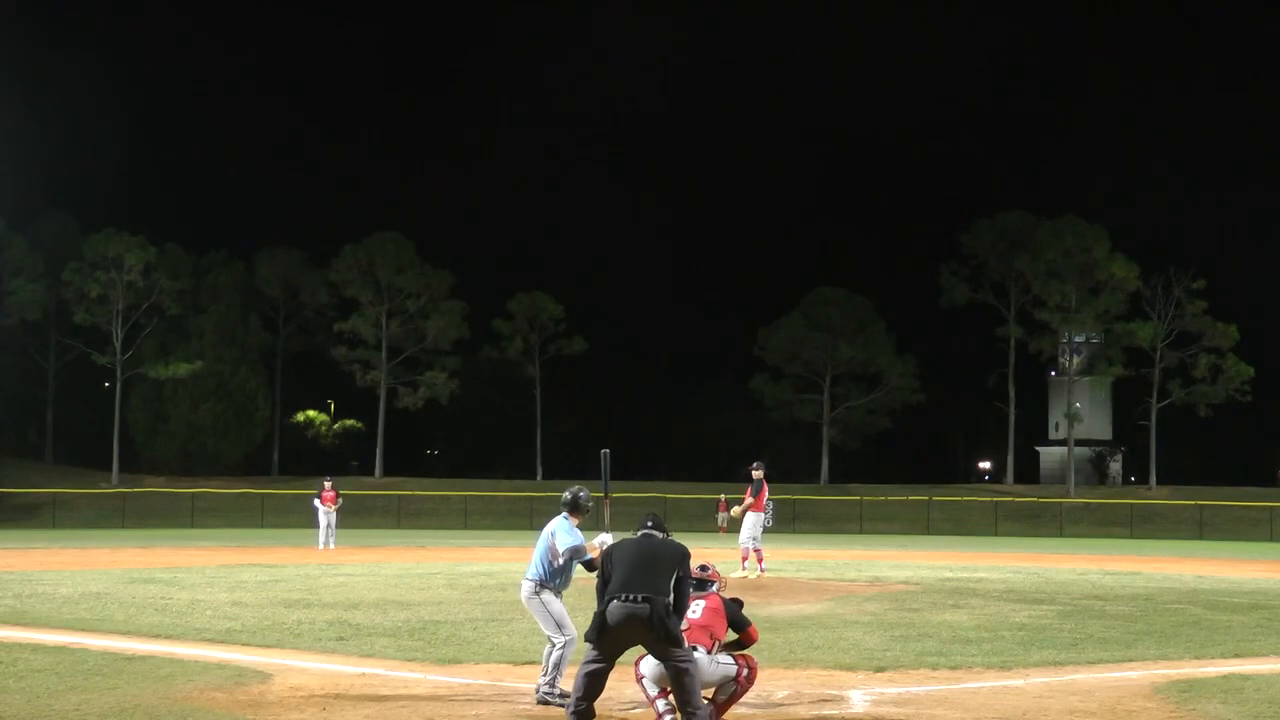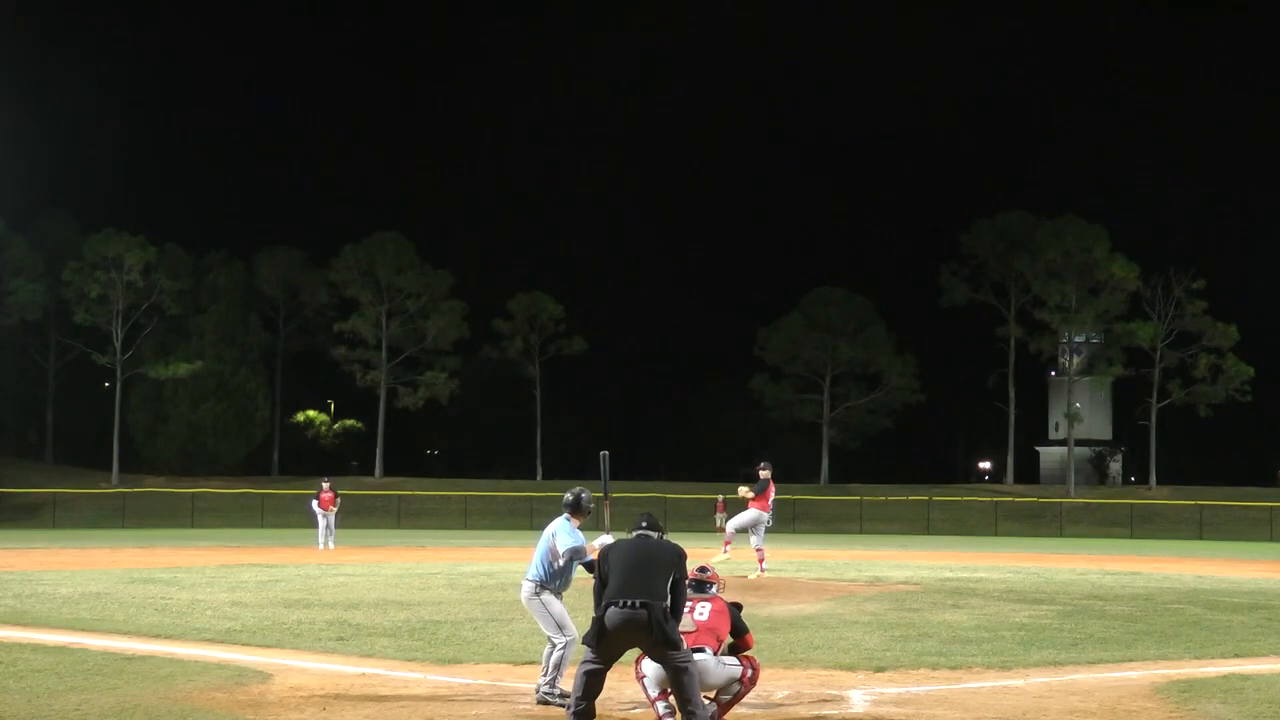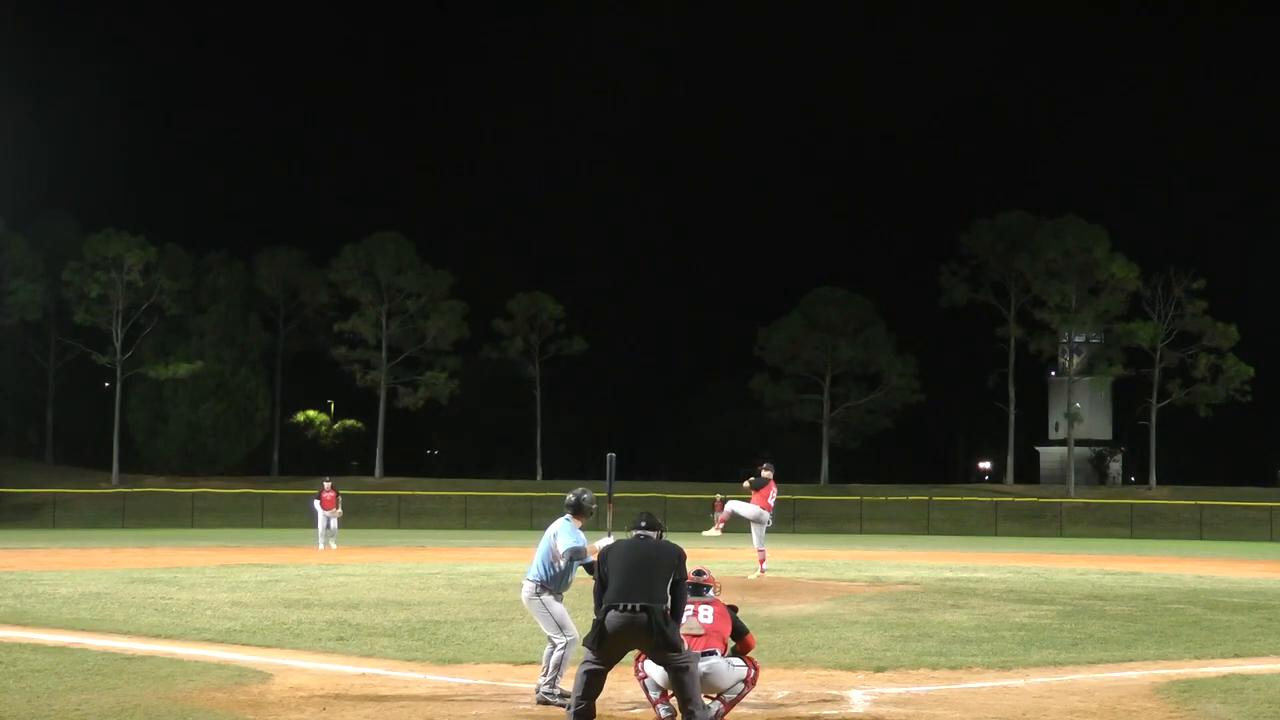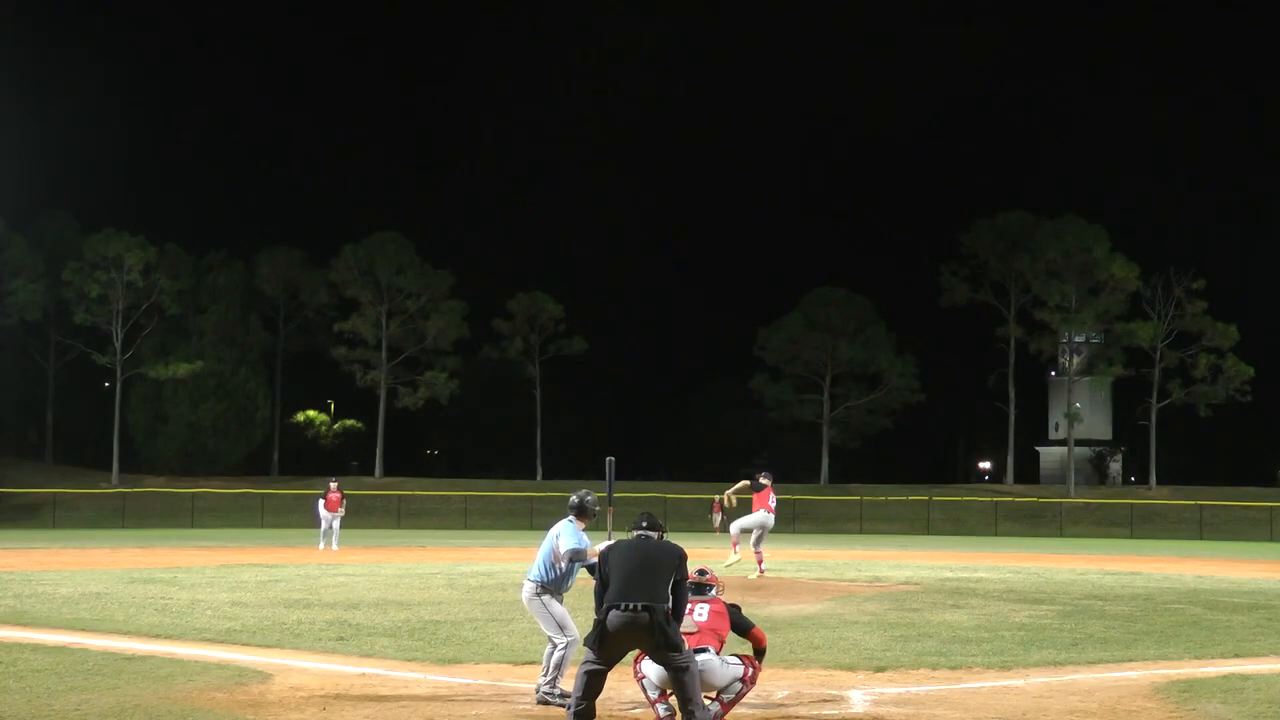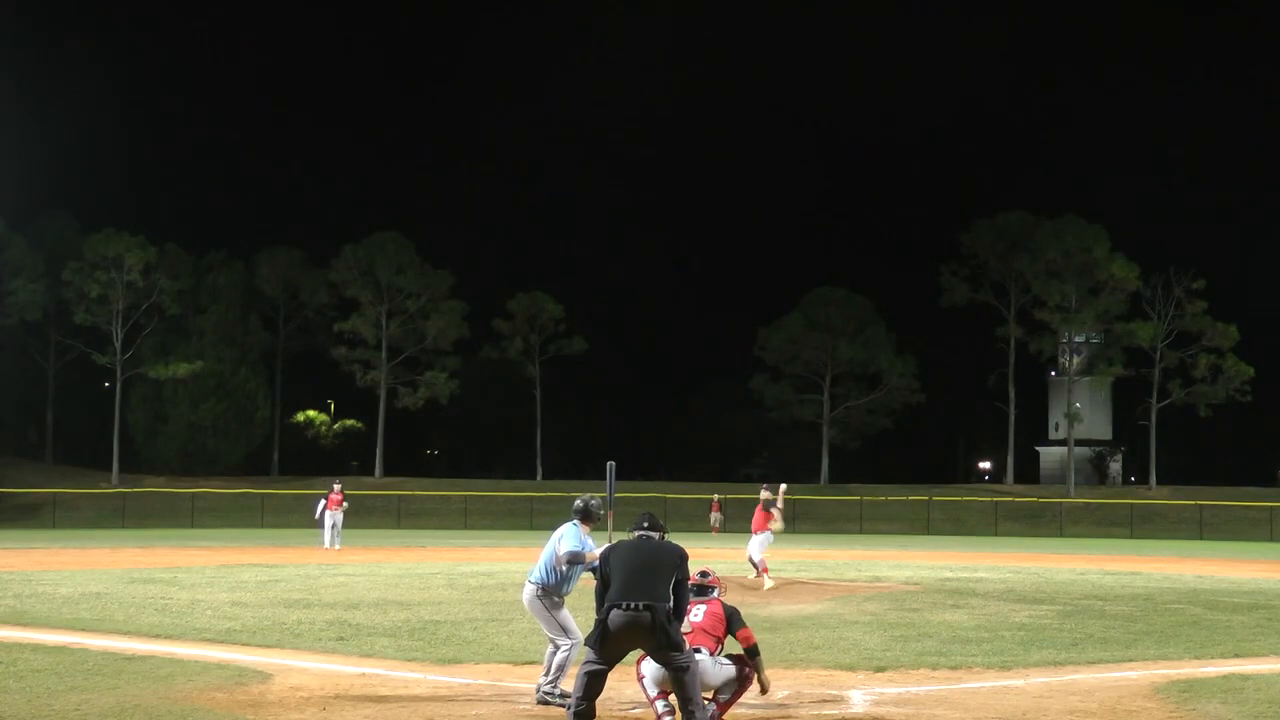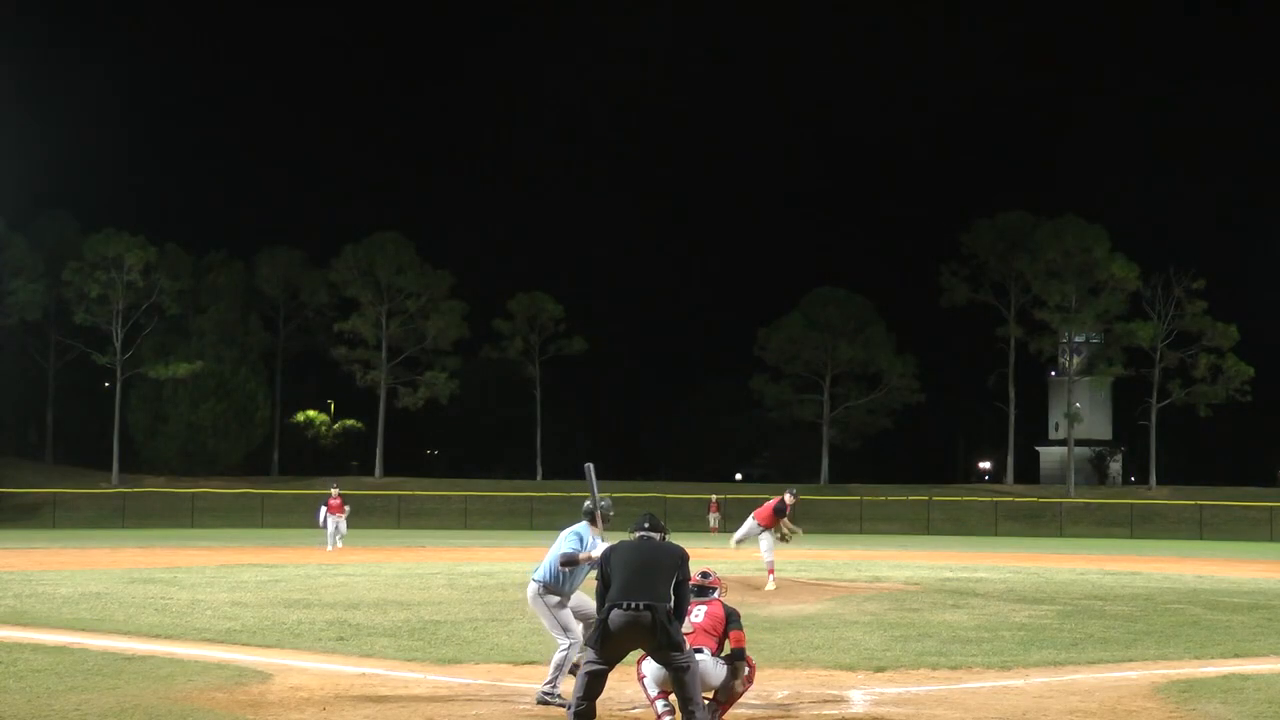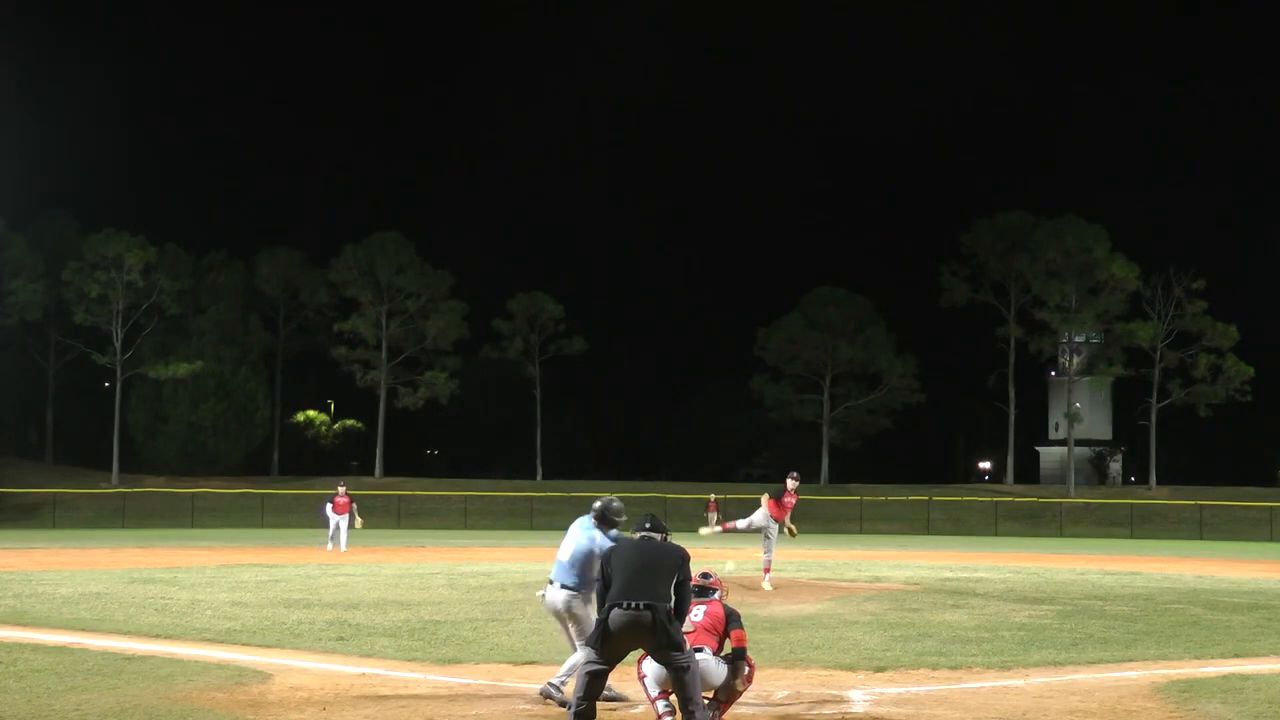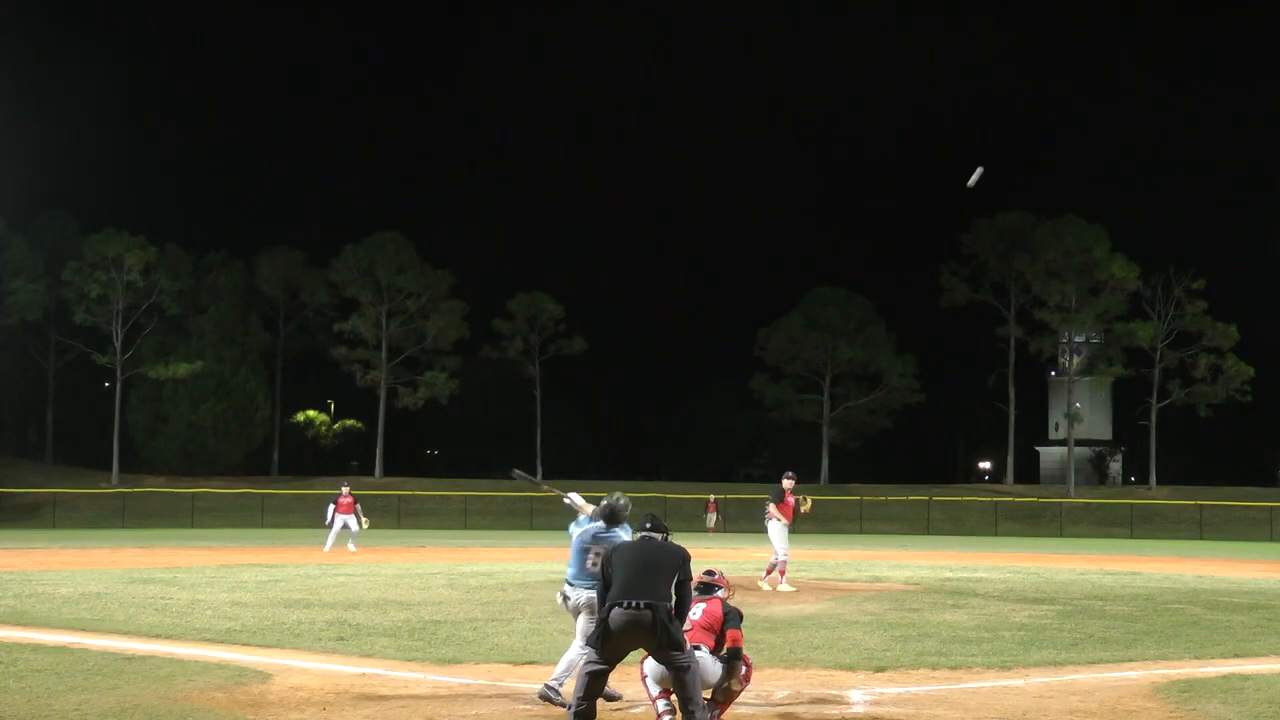
dt=0.3s
person 1, frame 1
left shoulder: (574, 531)
right shoulder: (561, 525)
left elbow: (591, 566)
right elbow: (571, 553)
left wrist: (604, 550)
right wrist: (597, 542)
left hip: (547, 591)
right hip: (538, 590)
left knee: (558, 637)
right knee: (567, 637)
left ankle: (546, 685)
right ankle: (547, 692)
person 1, frame 2
left shoulder: (575, 532)
right shoulder: (562, 526)
left elbow: (591, 567)
right elbow: (571, 554)
right wrist: (598, 543)
left hip: (548, 591)
right hip: (538, 591)
left knee: (558, 637)
right knee: (568, 637)
left ankle: (545, 685)
right ankle: (548, 691)
person 1, frame 3
left shoulder: (577, 533)
right shoulder: (564, 526)
left elbow: (591, 568)
right elbow: (571, 554)
right wrist: (599, 545)
left hip: (547, 591)
right hip: (539, 591)
left knee: (558, 638)
right knee: (568, 637)
left ankle: (545, 684)
right ankle: (547, 691)
person 1, frame 4
left shoulder: (580, 535)
right shoulder: (568, 528)
right elbow: (571, 555)
right wrist: (599, 549)
left hip: (547, 592)
right hip: (539, 592)
left knee: (559, 638)
right knee: (569, 638)
left ankle: (545, 684)
right ankle: (547, 692)
person 1, frame 5
left shoulder: (585, 539)
right shoulder: (571, 531)
right elbow: (569, 558)
right wrist: (599, 553)
left hip: (549, 594)
right hip: (540, 594)
left knee: (560, 639)
right knee: (573, 640)
left ankle: (546, 683)
right ankle: (548, 692)
person 1, frame 6
left shoulder: (597, 539)
right shoulder: (578, 533)
right elbow: (564, 559)
right wrist: (591, 555)
left hip: (562, 592)
right hip: (543, 592)
left knee: (596, 614)
right knee: (571, 639)
left ankle: (572, 663)
right ankle: (547, 693)
person 1, frame 7
left shoulder: (582, 522)
right shoulder: (598, 542)
left hip: (553, 594)
right hip: (572, 598)
left knee: (587, 644)
right knee: (586, 648)
right ankle: (554, 685)
person 1, frame 8
left shoulder: (581, 526)
right shoulder: (624, 535)
right wrist: (586, 509)
left hip: (571, 592)
right hip: (595, 597)
right knee: (581, 648)
left ankle: (601, 686)
right ankle: (552, 687)
person 2, frame 1
left shoulder: (614, 549)
right shoulder: (678, 551)
left elbow: (601, 590)
right elbow: (682, 594)
left wrist: (606, 621)
right wrist: (673, 624)
left hip: (616, 611)
right hip: (654, 612)
left knee: (594, 663)
right knee: (682, 663)
person 2, frame 2
left shoulder: (609, 551)
right shoulder: (674, 551)
left elbow: (598, 594)
right elbow: (679, 596)
left wrist: (604, 623)
right wrist: (670, 627)
left hip: (614, 616)
right hip: (653, 617)
left knee: (592, 664)
right knee: (682, 664)
person 2, frame 3
left shoulder: (609, 551)
right shoulder: (674, 552)
left elbow: (598, 597)
right elbow: (679, 598)
left wrist: (604, 624)
right wrist: (671, 629)
left hip: (614, 619)
right hip: (653, 620)
left knee: (592, 665)
right knee: (683, 665)
person 2, frame 4
left shoulder: (610, 551)
right shoulder: (675, 552)
left elbow: (599, 596)
right elbow: (680, 598)
left wrist: (605, 624)
right wrist: (672, 629)
left hip: (615, 618)
right hip: (655, 619)
left knee: (593, 665)
right knee: (683, 664)
person 2, frame 5
left shoulder: (611, 551)
right shoulder: (676, 552)
left elbow: (600, 596)
right elbow: (682, 597)
left wrist: (605, 625)
right wrist: (673, 628)
left hip: (616, 618)
right hip: (656, 619)
left knee: (593, 666)
right knee: (684, 665)
person 2, frame 6
left shoulder: (611, 552)
right shoulder: (676, 553)
left elbow: (601, 595)
right elbow: (682, 597)
left wrist: (605, 625)
right wrist: (674, 628)
left hip: (616, 618)
right hip: (656, 619)
left knee: (593, 665)
right knee: (684, 664)
person 2, frame 7
left shoulder: (613, 551)
right shoulder: (677, 553)
left elbow: (602, 595)
right elbow: (683, 597)
left wrist: (606, 625)
right wrist: (675, 628)
left hip: (617, 617)
right hip: (656, 618)
left knee: (594, 666)
right knee: (684, 664)
person 2, frame 8
left shoulder: (614, 552)
right shoulder: (678, 553)
left elbow: (602, 594)
right elbow: (684, 597)
left wrist: (606, 624)
right wrist: (676, 628)
left hip: (617, 616)
right hip: (656, 617)
left knee: (594, 665)
right knee: (684, 664)
person 3, frame 1
right shoulder: (723, 603)
right elbow: (751, 636)
right wrist: (727, 647)
left hip: (659, 663)
right hip: (698, 661)
left knee: (642, 666)
right knee: (747, 667)
person 3, frame 2
right shoulder: (724, 606)
right elbow: (747, 643)
right wrist: (722, 651)
right hip: (703, 664)
left knee: (643, 664)
right knee: (750, 669)
person 3, frame 3
right shoulder: (723, 609)
right elbow: (748, 643)
right wrist: (725, 657)
right hip: (713, 668)
left knee: (642, 662)
right knee: (751, 669)
person 3, frame 4
right shoulder: (724, 608)
right elbow: (759, 637)
right wrist: (758, 664)
right hip: (707, 665)
left knee: (641, 662)
right knee: (749, 667)
person 3, frame 5
right shoulder: (723, 609)
right elbow: (747, 639)
right wrist: (761, 673)
left hip: (661, 666)
right hip: (700, 665)
left knee: (644, 664)
right knee: (745, 666)
person 3, frame 6
right shoulder: (725, 610)
right elbow: (738, 643)
right wrist: (739, 680)
left hip: (664, 667)
right hip: (702, 666)
left knee: (645, 663)
right knee: (746, 666)
person 3, frame 7
right shoulder: (725, 610)
right elbow: (739, 643)
right wrist: (739, 679)
right hip: (703, 667)
left knee: (645, 663)
right knee: (745, 665)
person 3, frame 8
right shoulder: (726, 608)
right elbow: (733, 643)
right wrist: (733, 679)
right hip: (698, 662)
left knee: (647, 664)
right knee: (742, 664)
